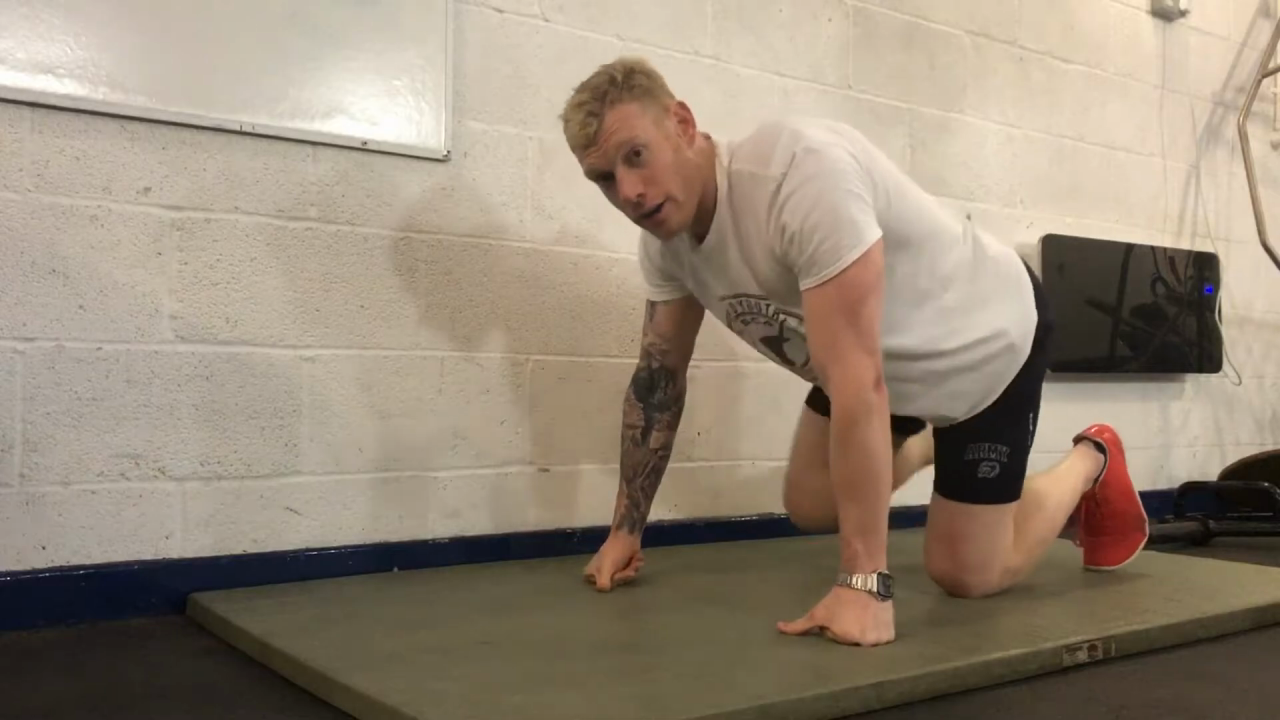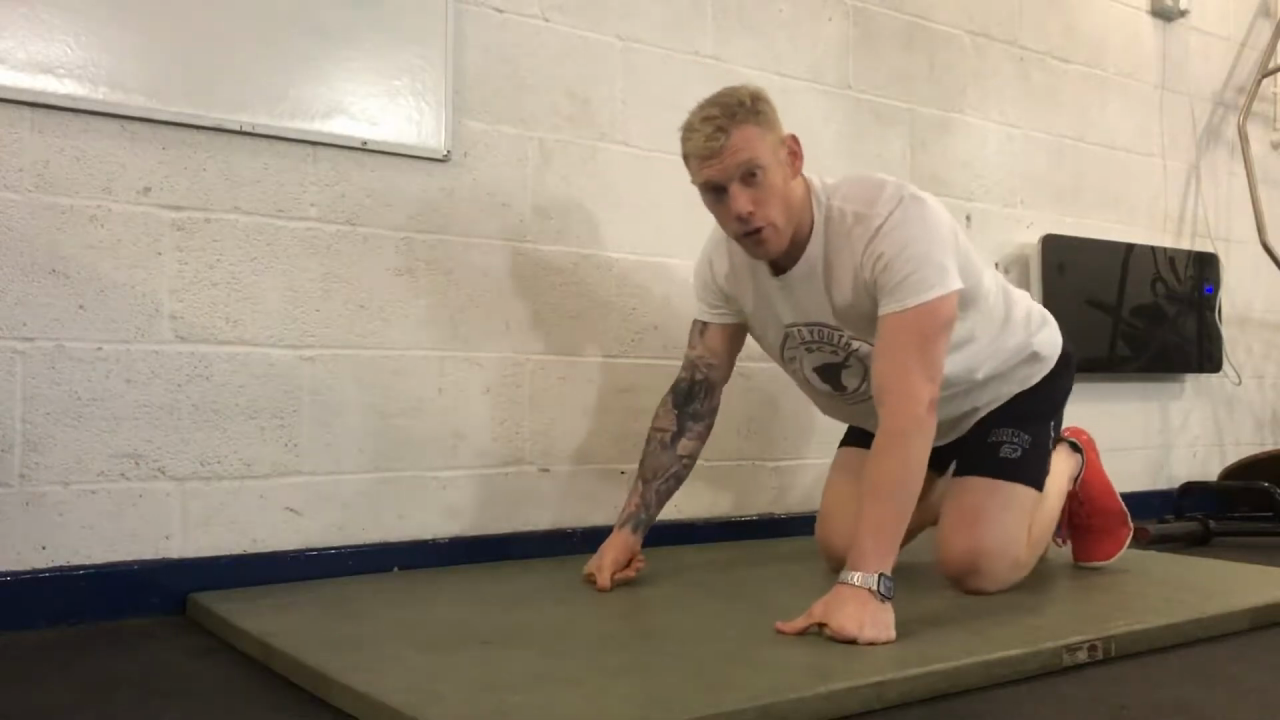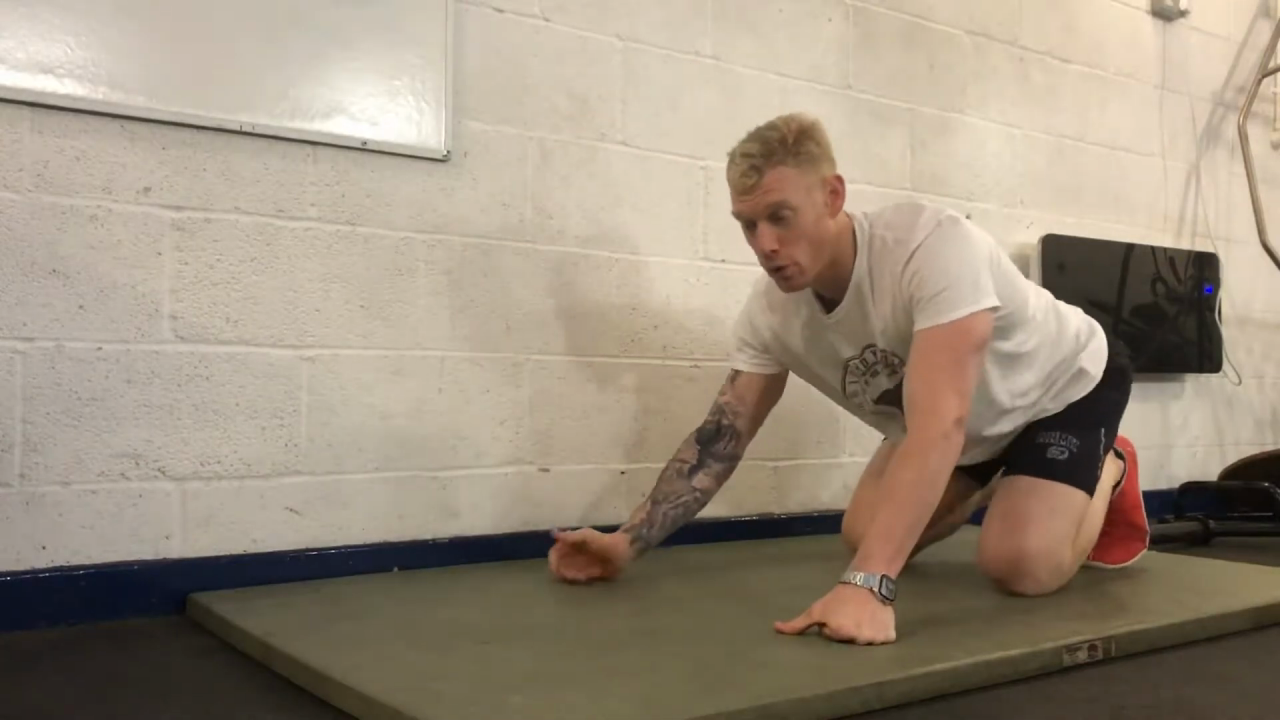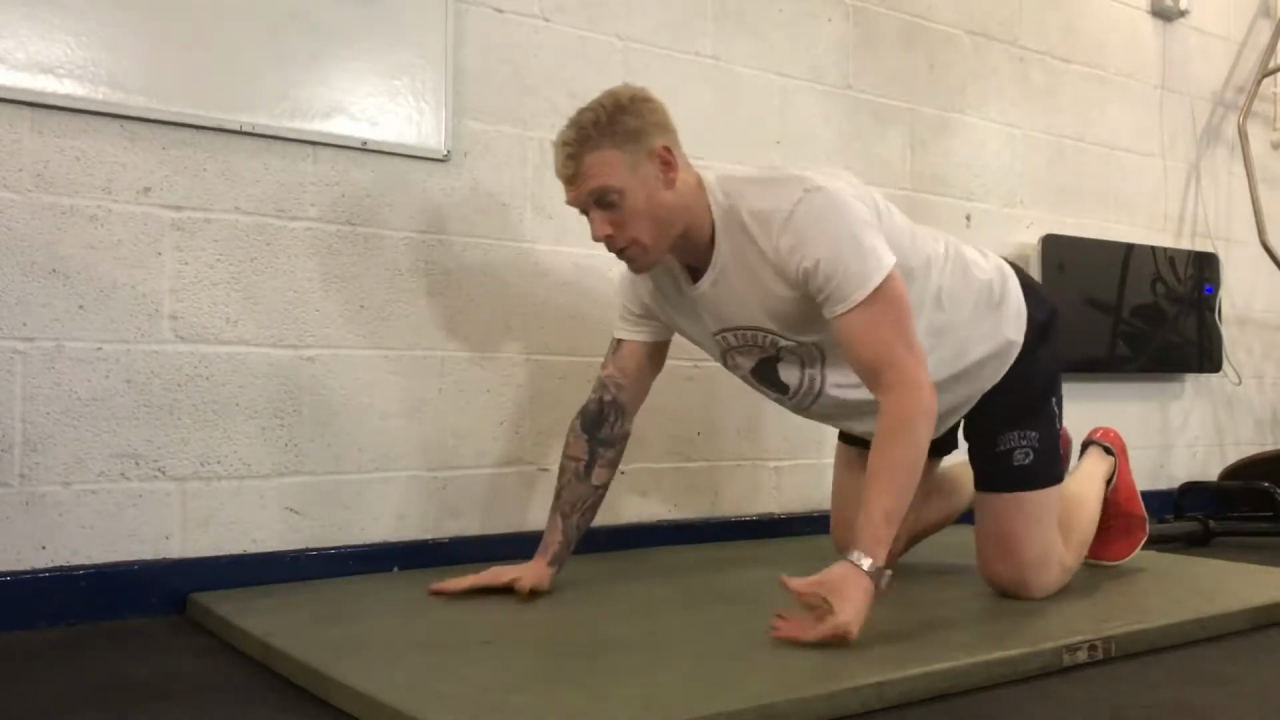
dt=0.5s
person 1, frame 1
left shoulder: (799, 172)
right shoulder: (663, 235)
left elbow: (856, 386)
right elbow: (658, 375)
left wrist: (864, 582)
right wrist: (626, 529)
left hip: (985, 339)
right hip: (881, 350)
left knee: (967, 575)
right knee: (813, 508)
left ankle: (1089, 464)
right ankle: (934, 442)
person 1, frame 2
left shoulder: (895, 221)
right shoulder: (724, 262)
left elbow: (912, 406)
right elbow: (694, 393)
left wrist: (867, 582)
right wrist: (629, 528)
left hip: (1009, 374)
left knee: (977, 564)
right knee: (840, 548)
left ankle: (1066, 465)
right ankle: (957, 486)
person 1, frame 3
left shoulder: (934, 247)
right shoulder: (772, 310)
left elbow: (940, 424)
right elbow: (723, 434)
left wrist: (866, 586)
right wrist: (629, 540)
left hip: (1065, 385)
right hip: (974, 418)
left knee: (1022, 564)
right knee: (865, 537)
left ankle: (1107, 475)
right ankle: (997, 483)
person 1, frame 4
left shoulder: (803, 215)
right shoulder: (649, 275)
left elbow: (910, 391)
right elbow: (607, 412)
left wrist: (863, 568)
right wrist: (546, 559)
left hip: (995, 342)
right hip: (881, 392)
left knee: (1024, 574)
right knee: (864, 536)
left ankle: (1099, 464)
right ankle: (993, 475)
